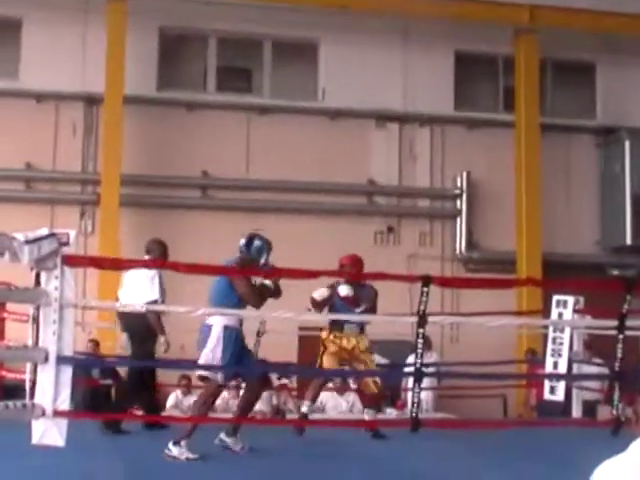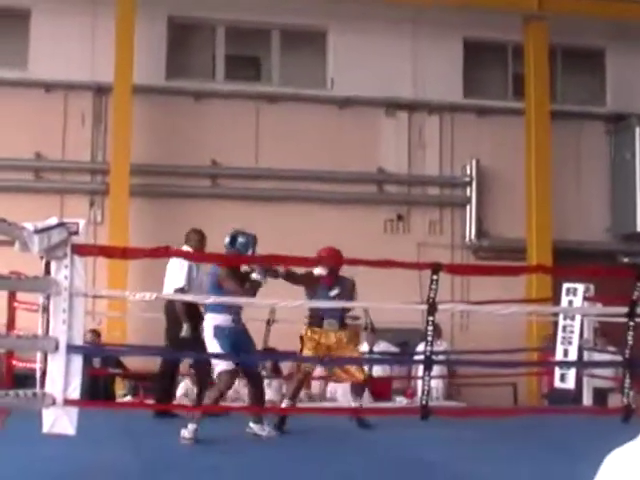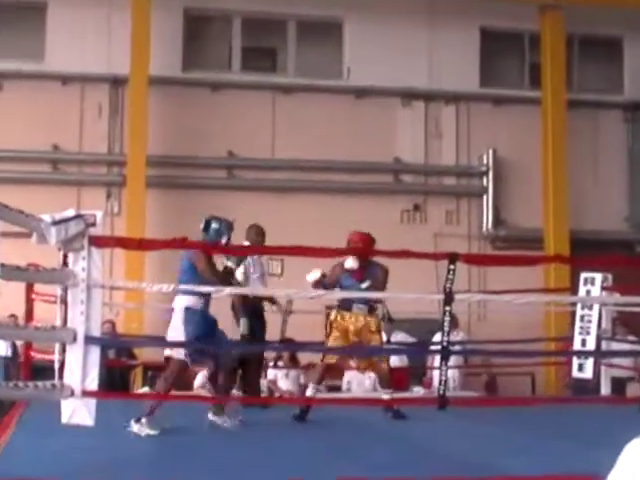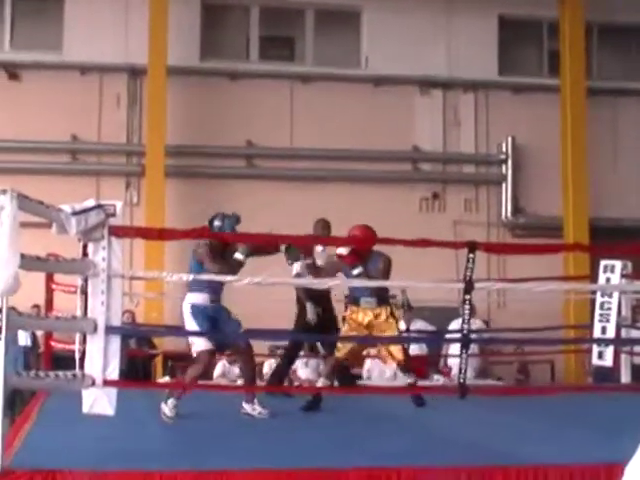
dt=0.4s
person 1, frame 1
left shoulder: (240, 270)
right shoulder: (237, 270)
right elbow: (256, 301)
left wrist: (269, 284)
right wrist: (268, 283)
left hip: (231, 330)
right hip: (221, 329)
left knee: (260, 380)
right knee: (213, 388)
left ankle: (230, 434)
right ankle: (178, 443)
person 1, frame 2
left shoulder: (234, 268)
right shoulder: (222, 269)
right elbow: (245, 295)
right wrist: (258, 277)
left hip: (235, 328)
right hip: (219, 328)
left knee: (255, 377)
right knee: (226, 381)
left ankle: (257, 423)
right ankle: (191, 425)
person 1, frame 3
left shoulder: (204, 253)
right shoulder: (198, 252)
left elbow: (218, 283)
right elbow: (215, 281)
right wrist: (228, 268)
left hip: (201, 313)
right hip: (187, 312)
left knee: (228, 362)
right knee: (177, 367)
left ankle: (218, 411)
right ankle: (142, 420)
person 1, frame 4
left shoulder: (227, 247)
right shoulder: (204, 249)
left elbow: (255, 250)
right elbow: (221, 273)
right wrist: (240, 256)
left hip: (215, 308)
right hip: (197, 307)
left knee: (245, 348)
right knee: (205, 359)
left ankle: (250, 402)
right ankle: (171, 401)
person 2, frame 1
left shoulder: (369, 291)
right shoulder: (332, 289)
right elbow: (317, 312)
left wrist: (355, 303)
right wrist: (315, 302)
left hip: (358, 341)
right hip: (334, 338)
left knee: (371, 385)
right knee: (323, 375)
left ankle: (370, 425)
right ankle: (302, 418)
person 2, frame 2
left shoulder: (348, 283)
right shoulder: (310, 278)
left elbow: (347, 306)
right elbow: (293, 278)
left wrist: (331, 286)
right wrist: (286, 272)
left hip: (340, 335)
right hip: (315, 334)
left knee: (359, 376)
right knee: (303, 372)
left ankle: (357, 413)
right ankle: (282, 415)
person 2, frame 3
left shoulder: (379, 270)
right shoulder: (340, 268)
left elbow: (378, 297)
right elbow: (326, 290)
left wrist: (361, 278)
right wrist: (317, 283)
left hip: (368, 321)
right hip: (343, 319)
left knee: (381, 365)
right knee: (329, 360)
left ankle: (389, 405)
right ankle: (305, 404)
person 2, frame 4
left shoulder: (382, 260)
right shoulder: (344, 259)
left elbow: (378, 286)
right elbow: (323, 275)
left wrist: (356, 266)
left hip: (381, 313)
right hip: (356, 313)
left knee: (399, 354)
right knee: (339, 353)
left ankle: (413, 387)
right ankle: (317, 395)
person 3, frame 1
left shoulder: (132, 270)
right shoulder: (152, 271)
left elbow: (121, 302)
right elbow: (151, 307)
left wrist: (125, 329)
right wrist: (162, 335)
left hip: (131, 320)
right hip: (143, 323)
left knee: (145, 371)
right knee: (138, 373)
left ankle: (153, 417)
person 3, frame 2
left shoulder: (178, 259)
right shoulder: (186, 260)
right elbow: (179, 292)
right wrist: (186, 322)
left hip: (174, 309)
right hip: (182, 310)
left knee: (172, 357)
right knee: (202, 357)
left ankle: (162, 405)
person 3, frame 3
left shoulder: (256, 258)
right shoulder: (244, 257)
left wrist: (275, 302)
right wrist: (243, 317)
left hip: (254, 304)
right hip: (247, 305)
left knee: (253, 349)
right knee: (253, 349)
right ankle: (250, 394)
person 3, frame 4
left shoulder: (324, 251)
right shoulder: (304, 250)
right elbow: (298, 279)
right wrist: (308, 304)
left hip: (323, 298)
right hip: (309, 297)
left knee: (332, 342)
right knee: (297, 341)
left ankle: (344, 381)
right ankle: (275, 383)
